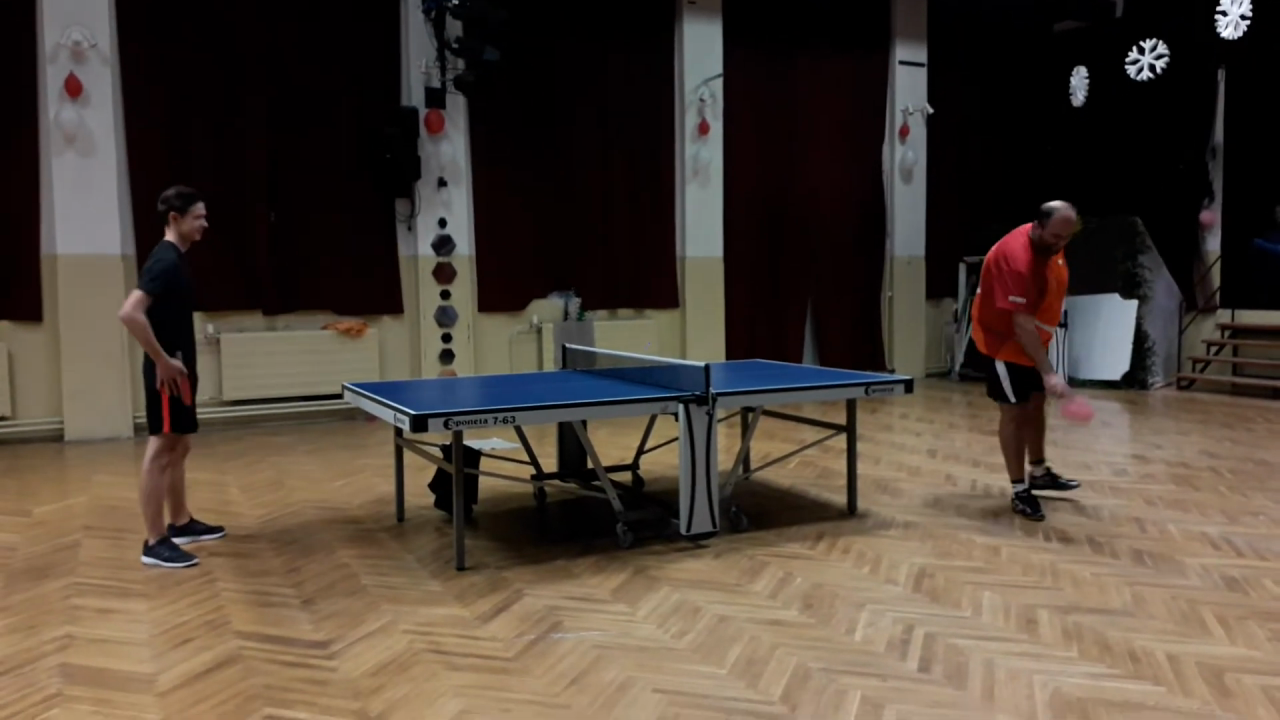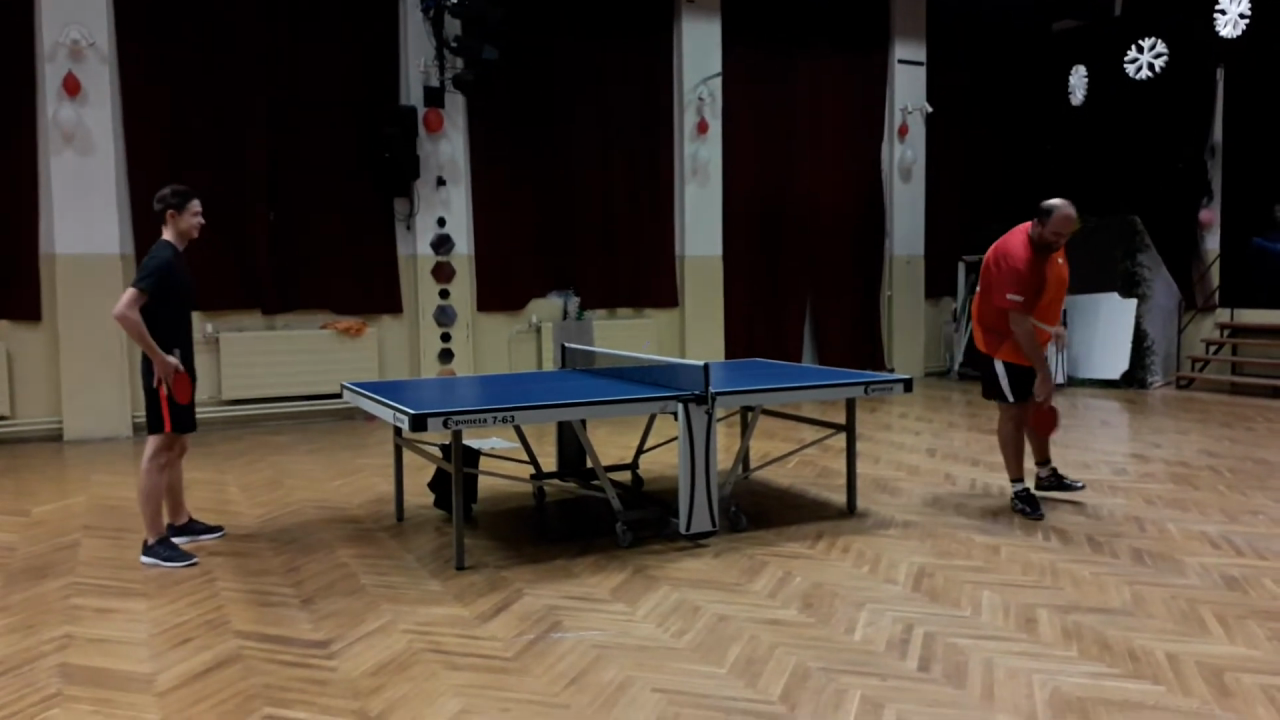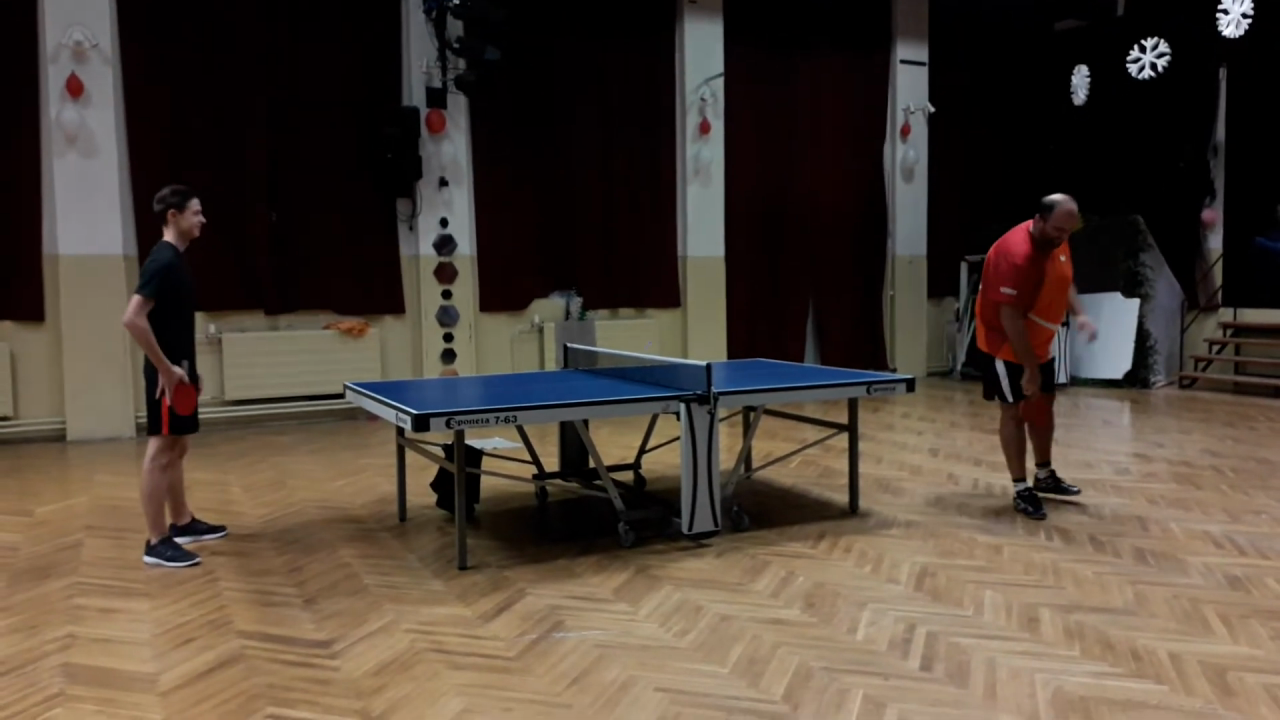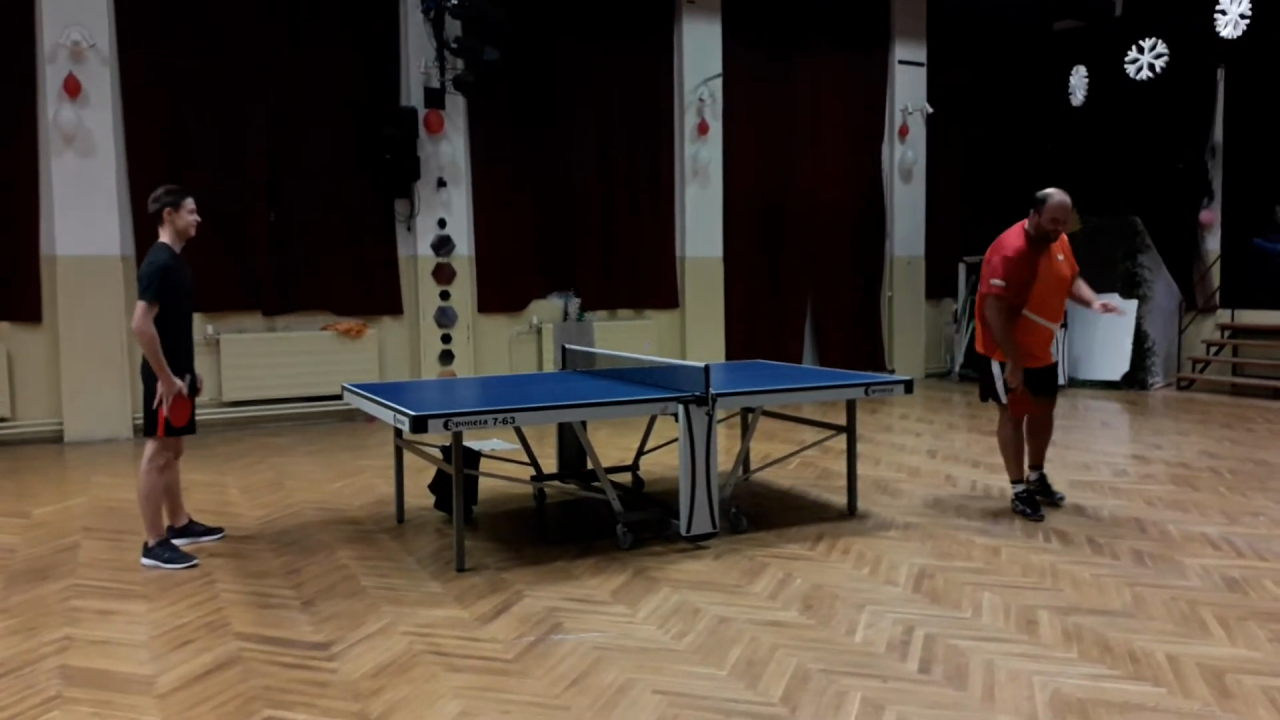
dt=0.1s
person 1, frame 1
left shoulder: (174, 259)
right shoulder: (165, 262)
right elbow: (130, 313)
right wrist: (162, 361)
left hip: (179, 373)
right hip: (166, 376)
left knee: (178, 448)
right knee: (160, 453)
left ankle: (181, 523)
right ankle: (154, 542)
person 1, frame 2
left shoulder: (173, 259)
right shoulder: (161, 260)
right elbow: (124, 311)
right wrist: (158, 357)
left hip: (178, 370)
right hip: (164, 374)
left knee: (175, 448)
right knee: (158, 452)
left ankle: (180, 522)
right ankle: (154, 541)
person 1, frame 3
left shoulder: (176, 260)
right shoulder: (162, 262)
right elbow: (133, 318)
right wrist: (165, 367)
left hip: (177, 373)
right hip: (165, 375)
left knee: (176, 449)
right knee: (160, 452)
left ankle: (182, 523)
right ankle: (157, 541)
person 1, frame 4
left shoulder: (174, 261)
right shoulder: (159, 263)
right elbow: (141, 325)
left wrist: (187, 374)
right wrist: (165, 376)
left hip: (178, 376)
right hip: (166, 379)
left knee: (173, 451)
right knee: (158, 454)
left ankle: (179, 524)
right ankle: (155, 543)
person 2, frame 1
left shoulder: (1051, 245)
right shoulder: (1016, 259)
right elbow: (1021, 323)
right wrist: (1048, 372)
left hip: (1031, 343)
right hip: (1005, 343)
left knee: (1035, 404)
right knee: (1016, 412)
left ankle: (1039, 473)
right ankle: (1020, 490)
person 2, frame 2
left shoulder: (1052, 244)
right shoulder: (1015, 257)
right elbow: (1016, 321)
left wrist: (1054, 325)
right wrist: (1042, 372)
left hip: (1032, 341)
right hip: (1004, 342)
left knee: (1038, 405)
right knee: (1014, 411)
left ankle: (1045, 474)
right ankle: (1019, 490)
person 2, frame 3
left shoulder: (1058, 243)
right shoulder: (1016, 254)
right elbow: (1009, 315)
left wrist: (1078, 314)
right wrist: (1029, 367)
left hip: (1040, 343)
right hip: (1009, 346)
left knee: (1043, 403)
right knee: (1015, 411)
left ankle: (1044, 474)
right ankle: (1022, 488)
person 2, frame 4
left shoulder: (1060, 242)
right shoulder: (1011, 251)
left elbow: (1071, 280)
right elbow: (994, 309)
left wrist: (1093, 301)
right wrist: (1011, 362)
left hip: (1042, 348)
right hip: (1008, 348)
left knee: (1043, 409)
right knee: (1012, 414)
left ankle: (1035, 476)
right ankle: (1019, 490)
